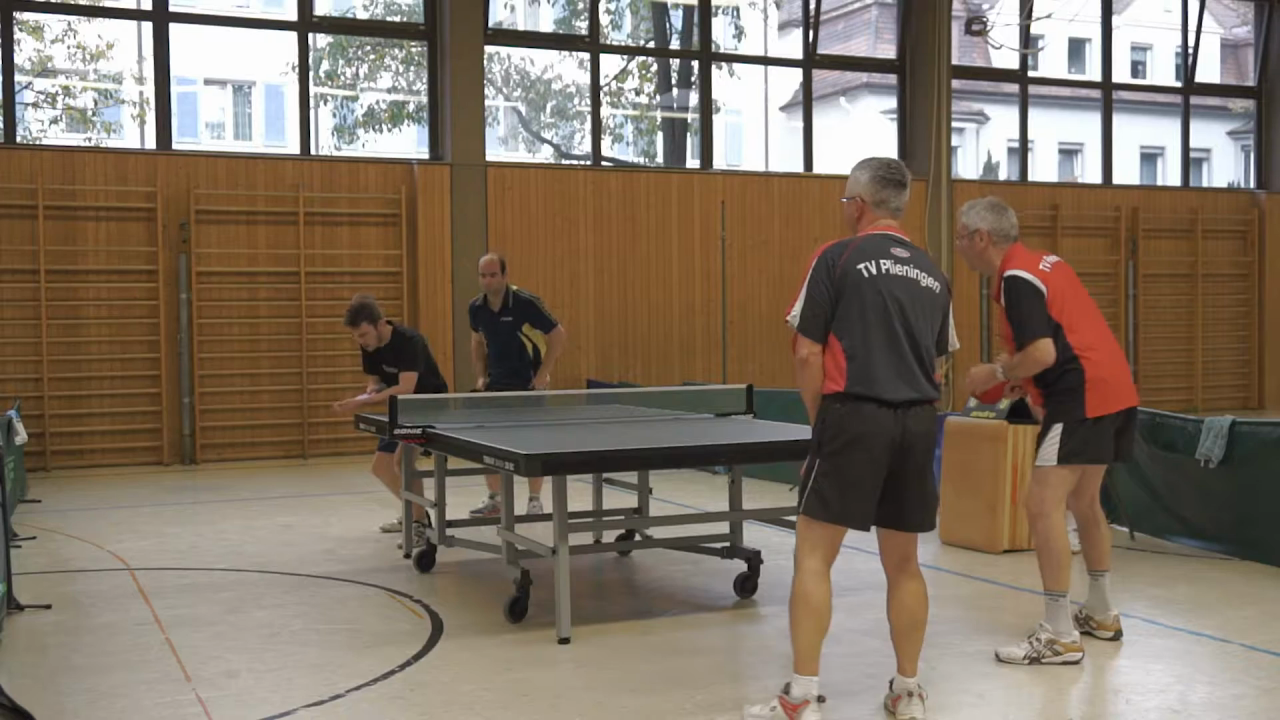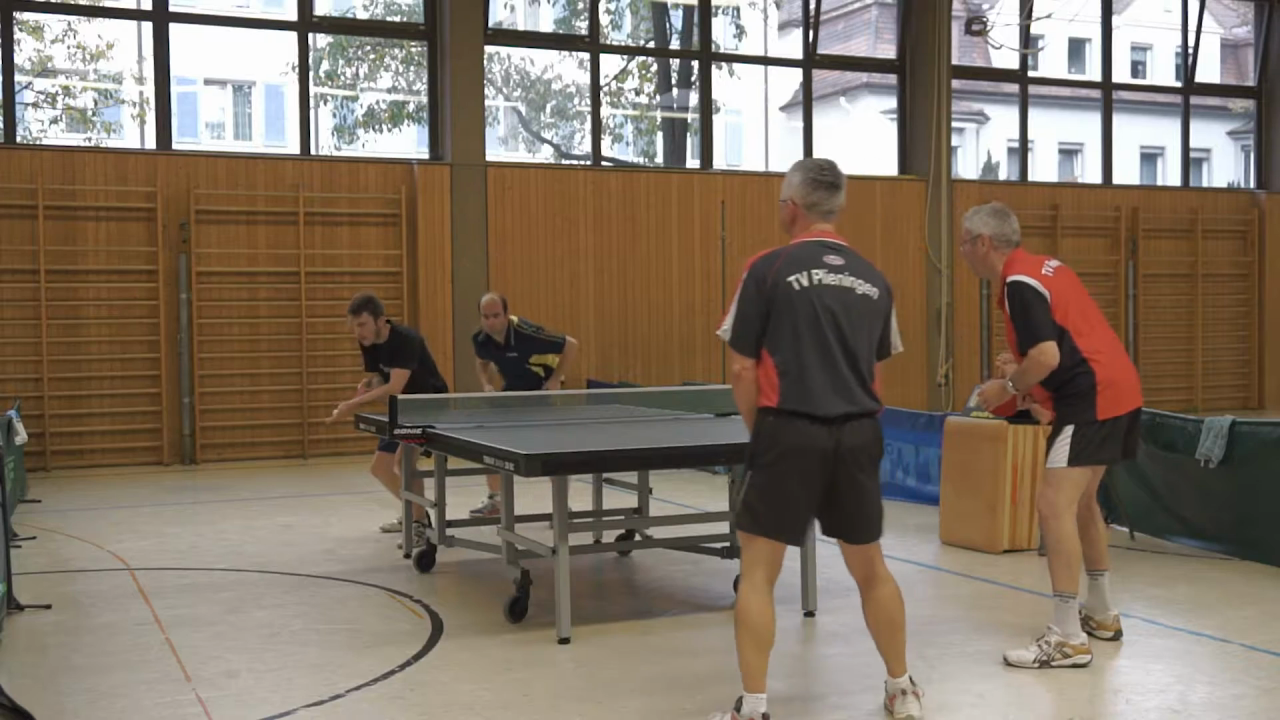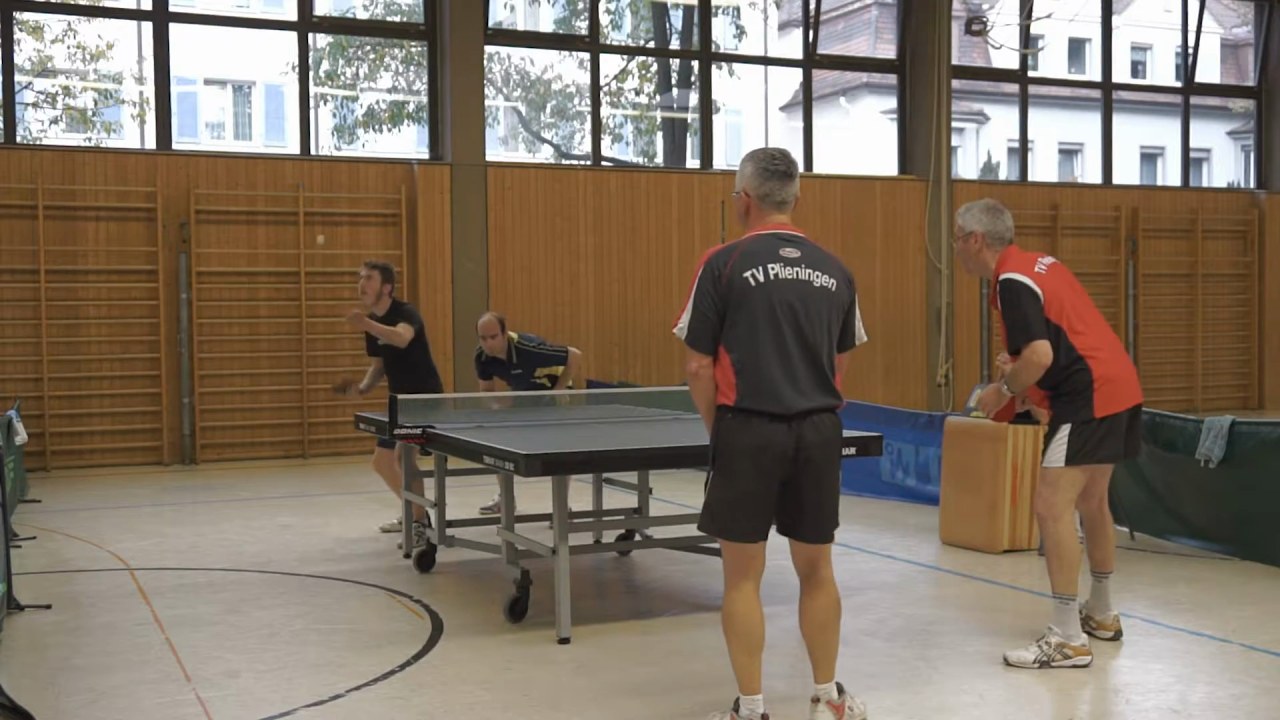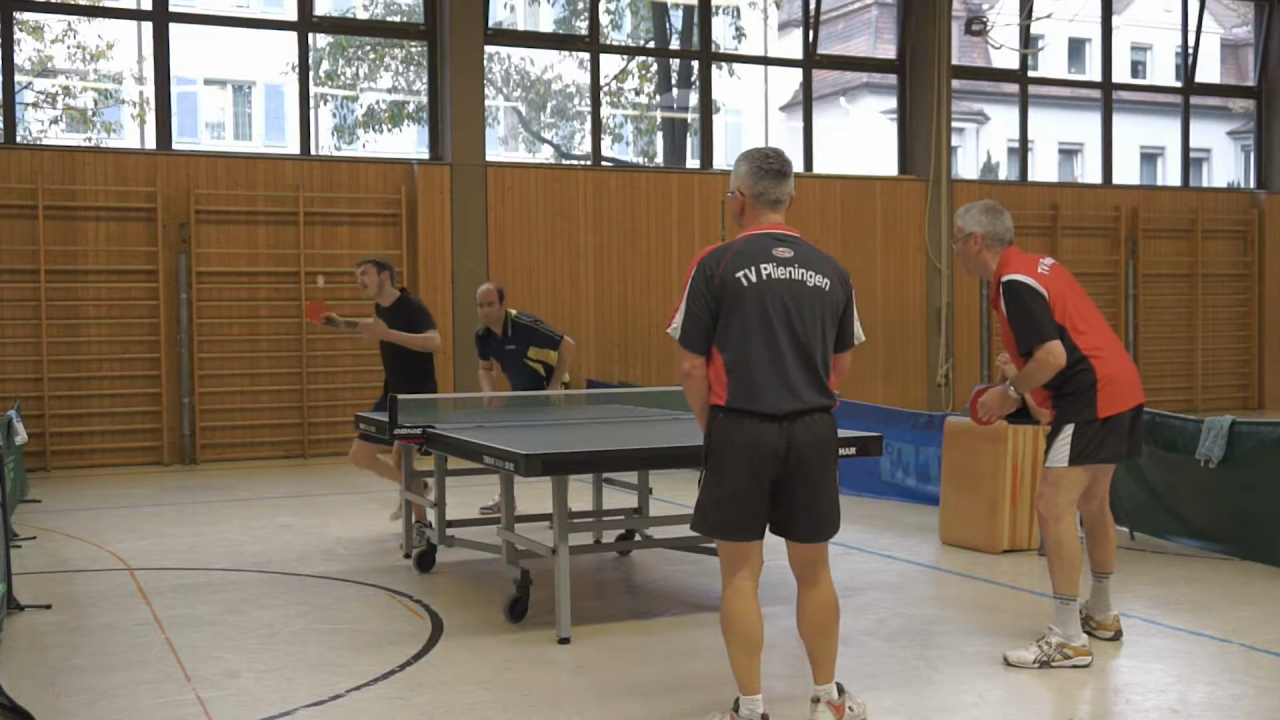
dt=0.4s
person 1, frame 1
left shoulder: (836, 258)
right shoulder: (933, 275)
left elbow: (807, 354)
left wrist: (820, 421)
left hip: (856, 418)
right hip: (916, 425)
left knee: (813, 556)
right knee: (903, 563)
person 1, frame 2
left shoulder: (769, 268)
right shoulder: (872, 281)
left elbow: (741, 367)
left wrist: (759, 432)
left hip: (791, 434)
right hip: (857, 435)
left knee: (757, 574)
right knee: (870, 569)
person 1, frame 3
left shoulder: (723, 264)
right shoulder: (835, 271)
left elbow: (698, 366)
right elbow: (841, 360)
left wrist: (717, 431)
left hip: (750, 431)
right hip: (819, 432)
left knee: (742, 577)
right knee: (816, 571)
person 1, frame 4
left shoulder: (717, 264)
right shoulder: (831, 271)
left elbow: (693, 367)
right elbow: (840, 364)
left wrist: (710, 430)
left hip: (742, 433)
right hip: (813, 433)
left knee: (740, 575)
right knee: (813, 572)
person 2, frame 1
left shoulder: (1016, 278)
right shoulder: (1043, 262)
left elbow: (1042, 354)
left wrist: (995, 373)
right wrist: (1014, 370)
left hip: (1083, 398)
right hip: (1113, 388)
left knee: (1043, 505)
right knee: (1083, 500)
left ankle: (1059, 636)
right ankle: (1101, 614)
person 2, frame 2
left shoulder: (1019, 284)
right shoulder: (1042, 267)
left elbow: (1046, 357)
left wrist: (1007, 387)
right wrist: (1022, 381)
left hip: (1090, 401)
right hip: (1114, 390)
left knee: (1054, 506)
right knee: (1081, 501)
left ankle: (1067, 637)
right ankle: (1100, 613)
person 2, frame 3
left shoulder: (1012, 281)
right shoulder: (1038, 263)
left elbow: (1039, 355)
left wrist: (1002, 390)
right wrist: (1020, 384)
left hip: (1089, 399)
right hip: (1117, 388)
left knee: (1052, 507)
right knee: (1091, 502)
left ankle: (1068, 639)
right ankle: (1101, 614)
person 2, frame 4
left shoulder: (1014, 284)
right shoulder: (1035, 264)
left elbow: (1051, 356)
left wrist: (1008, 393)
right wrist: (1019, 386)
left hip: (1091, 399)
right hip: (1117, 387)
left knee: (1053, 508)
right knee: (1091, 502)
left ankle: (1068, 639)
right ankle: (1101, 615)
person 3, frame 1
left shoulder: (409, 341)
right shoulder: (369, 345)
left elbow: (406, 389)
right elbow: (375, 381)
left wrist: (363, 402)
right wrist: (372, 391)
left knee: (402, 458)
right knee: (381, 467)
left ankle: (420, 524)
right ankle: (414, 513)
person 3, frame 2
left shoulder: (407, 339)
right shoulder: (368, 343)
left elbow: (395, 388)
right elbow: (379, 381)
left wrist: (353, 405)
right wrist: (367, 385)
left knee: (404, 458)
right knee: (380, 468)
left ankle: (420, 525)
right ankle: (415, 514)
person 3, frame 3
left shoulder: (406, 312)
right shoulder: (371, 321)
left elbow: (402, 339)
left wrist: (367, 325)
right wrist: (362, 387)
left hip: (426, 398)
left knee: (403, 455)
right knee: (382, 462)
left ankle: (420, 524)
right ankle: (413, 513)
person 3, frame 4
left shoulder: (412, 307)
right shoulder: (381, 308)
left elbow: (434, 342)
left wrist: (389, 334)
right wrist: (342, 323)
left hip: (418, 396)
right hip: (391, 396)
left knee: (400, 455)
right knee: (359, 456)
left ankle: (420, 523)
right ankle: (413, 486)
person 4, frame 1
left shoulder: (526, 303)
right shoulder: (476, 307)
left elbow: (558, 335)
left wrist: (543, 373)
right wrist: (480, 375)
left hip: (528, 383)
right hip: (495, 384)
left ankle: (535, 500)
right ankle: (495, 499)
person 4, frame 2
left shoulder: (527, 334)
right shoulder: (479, 338)
left elbow: (571, 346)
right elbow: (482, 364)
left wrist: (555, 379)
right wrist: (487, 385)
left hip: (543, 388)
right hip: (513, 389)
right ankle: (494, 499)
person 4, frame 3
left shoulder: (530, 349)
right shoulder: (482, 357)
left elbow: (575, 356)
right elbow: (486, 389)
left wrist: (559, 390)
left hip: (551, 392)
right hip: (522, 394)
person 4, frame 4
left shoulder: (526, 325)
right shoulder: (482, 335)
left elbow: (568, 346)
right elbow: (485, 369)
left wrist: (554, 387)
right wrist: (489, 392)
left hip: (548, 387)
right hip: (520, 390)
